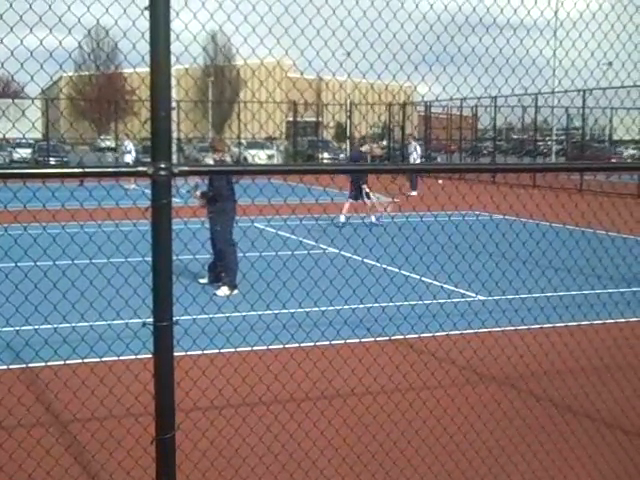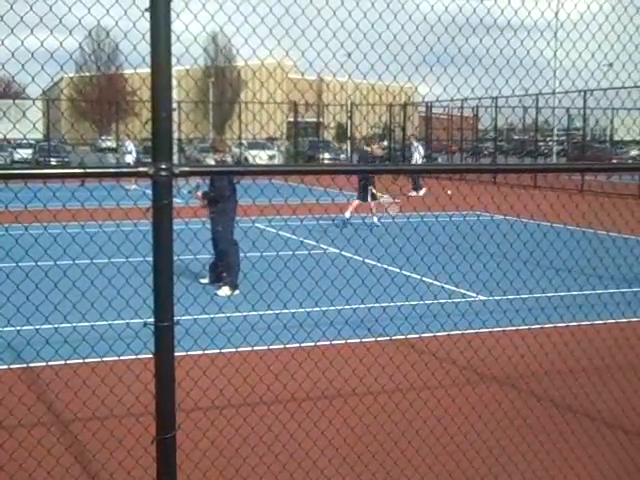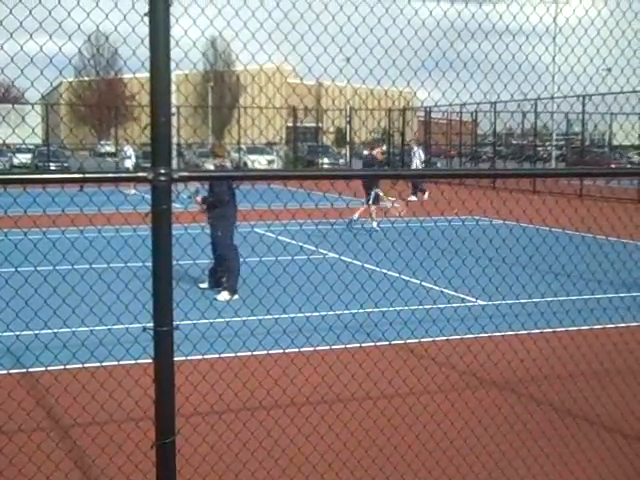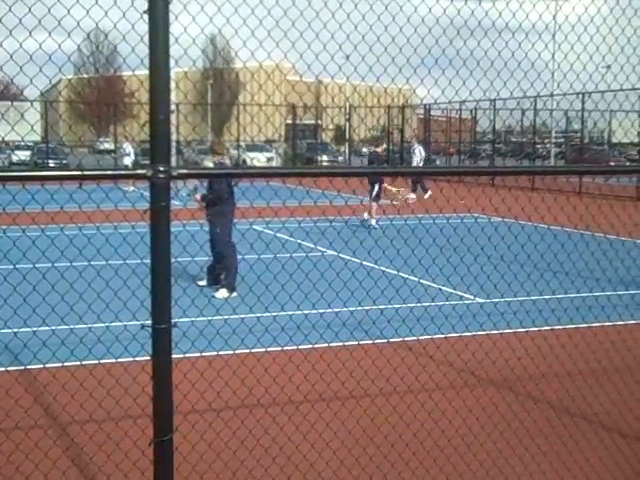
dt=0.1s
person 1, frame 1
right shoulder: (222, 165)
left elbow: (219, 191)
left wrist: (202, 195)
right wrist: (207, 197)
left hip: (223, 212)
right hip: (219, 211)
left knee: (226, 246)
right knee: (218, 244)
left ankle: (230, 284)
right ankle: (215, 274)
person 1, frame 2
right shoulder: (223, 166)
left elbow: (220, 191)
left wrist: (204, 195)
right wrist: (208, 197)
left hip: (223, 212)
right hip: (220, 211)
left knee: (227, 246)
right knee: (219, 245)
left ankle: (232, 284)
right ankle: (216, 274)
person 1, frame 3
left shoulder: (220, 172)
right shoulder: (222, 171)
left elbow: (220, 196)
left wrist: (203, 200)
right wrist: (208, 203)
left hip: (223, 217)
right hip: (219, 216)
left knee: (227, 251)
right knee: (218, 250)
left ankle: (231, 289)
right ankle: (215, 280)
person 1, frame 4
right shoulder: (221, 169)
left elbow: (220, 193)
left wrist: (203, 198)
right wrist: (206, 200)
left hip: (222, 214)
right hip: (218, 214)
left knee: (225, 248)
right knee: (217, 247)
left ankle: (229, 286)
right ankle: (213, 277)
